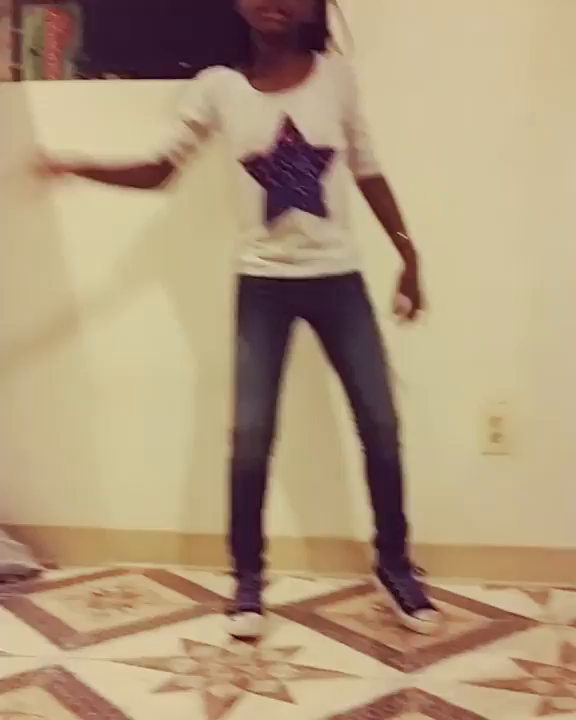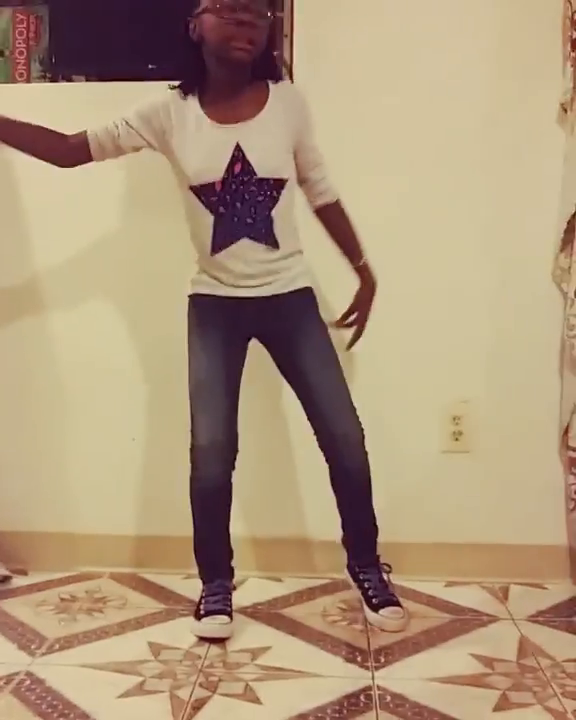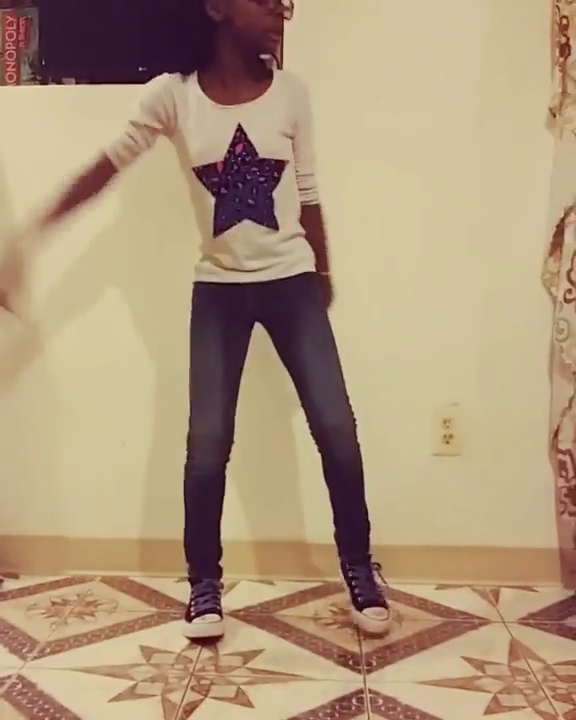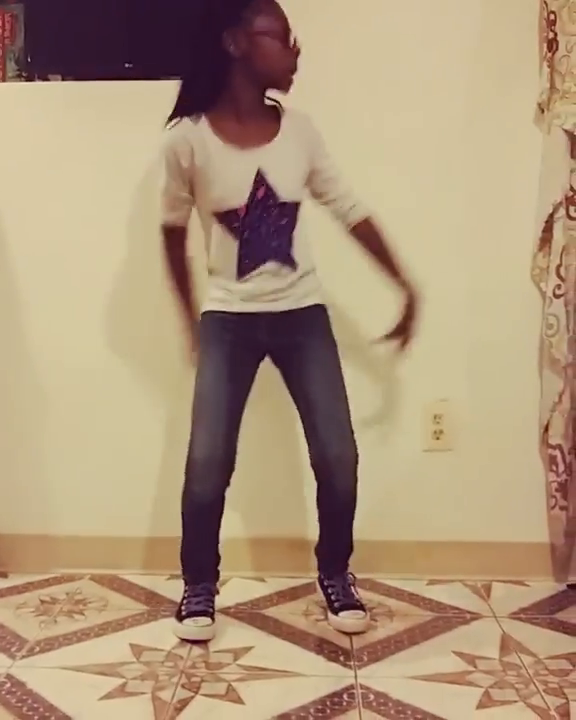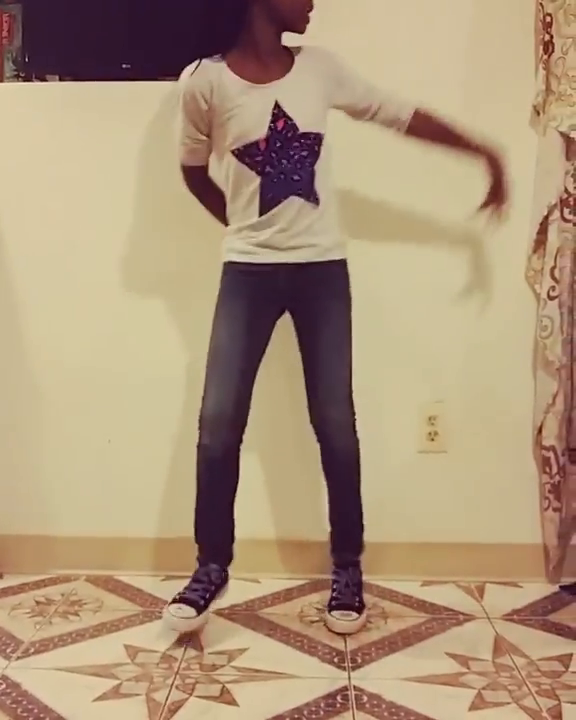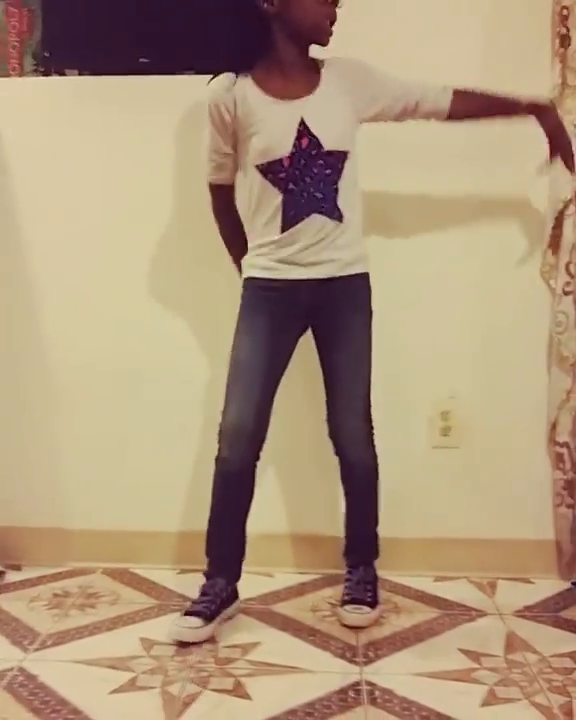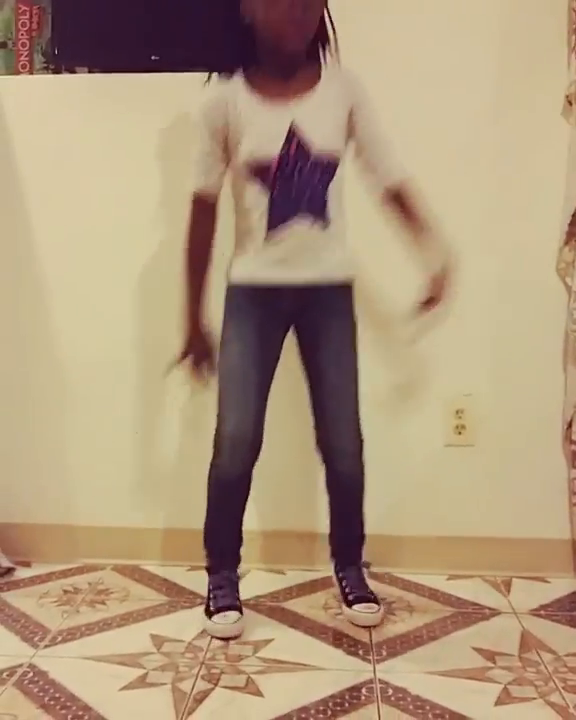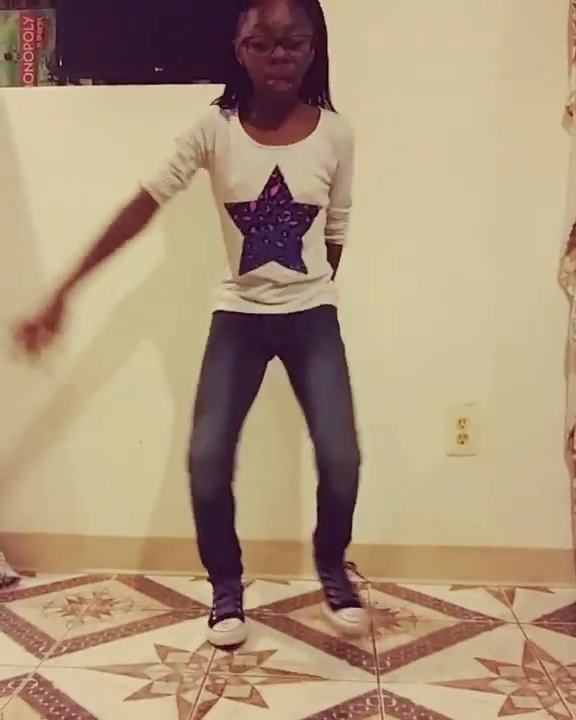
dt=0.2s
person 1, frame 1
left shoulder: (336, 77)
right shoulder: (218, 89)
left elbow: (367, 170)
right elbow: (159, 171)
left wrist: (408, 253)
right wrist: (71, 166)
left hip: (338, 279)
right hip: (263, 284)
left knee: (380, 426)
right knee: (252, 435)
left ankle: (395, 566)
right ankle: (248, 577)
person 1, frame 2
left shoulder: (290, 105)
right shoulder: (168, 113)
left elbow: (323, 197)
right elbow: (74, 149)
left wrist: (365, 271)
left hip: (290, 296)
right hip: (215, 303)
left knee: (344, 436)
right knee: (211, 450)
left ankle: (366, 567)
right ankle: (216, 580)
person 1, frame 3
left shoulder: (291, 95)
right shoulder: (173, 94)
left elbow: (306, 195)
right elbow: (104, 168)
left wrist: (322, 276)
left hip: (286, 285)
right hip: (213, 287)
left knee: (337, 428)
right knee: (208, 441)
left ankle: (358, 565)
right ankle: (205, 581)
person 1, frame 4
left shoulder: (300, 132)
right shoulder: (187, 139)
left elbow: (353, 213)
right elbow: (173, 233)
left wrist: (407, 287)
right wrist: (191, 322)
left hip: (301, 313)
right hip: (226, 317)
left knee: (338, 456)
right knee: (209, 460)
left ankle: (336, 571)
right ankle: (199, 582)
person 1, frame 5
left shoulder: (320, 69)
right shoulder: (205, 81)
left elbow: (405, 114)
right elbow: (193, 171)
left wrist: (485, 153)
left hip: (323, 270)
right hip: (247, 272)
left knee: (335, 424)
right knee: (219, 420)
left ankle: (346, 566)
right ankle: (211, 568)
person 1, frame 6
left shoulder: (351, 80)
right shoulder: (230, 96)
left elbow: (446, 102)
right elbow: (222, 193)
left hip: (345, 283)
right hip: (270, 287)
left knee: (353, 435)
right knee: (239, 434)
left ankle: (361, 567)
right ankle: (221, 581)
person 1, frame 7
left shoulder: (345, 88)
right shoulder: (225, 100)
left elbow: (391, 183)
right elbow: (203, 207)
left wrist: (435, 255)
right wrist: (194, 316)
left hip: (334, 291)
right hip: (252, 290)
left knee: (341, 441)
right knee: (235, 439)
left ankle: (348, 566)
right ankle: (222, 575)
person 1, frame 8
left shoulder: (334, 134)
right shoulder: (213, 132)
left elbow: (335, 236)
right elbow: (139, 208)
right wrist: (62, 295)
left hip: (311, 316)
right hip: (237, 318)
left knee: (337, 454)
right knee: (207, 458)
left ankle: (332, 564)
right ankle: (226, 583)
